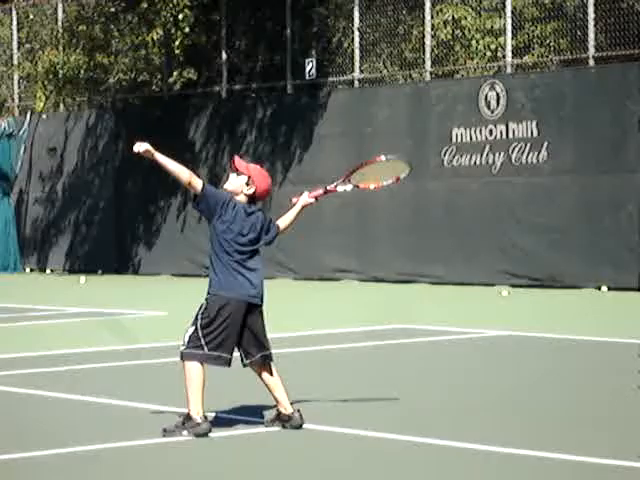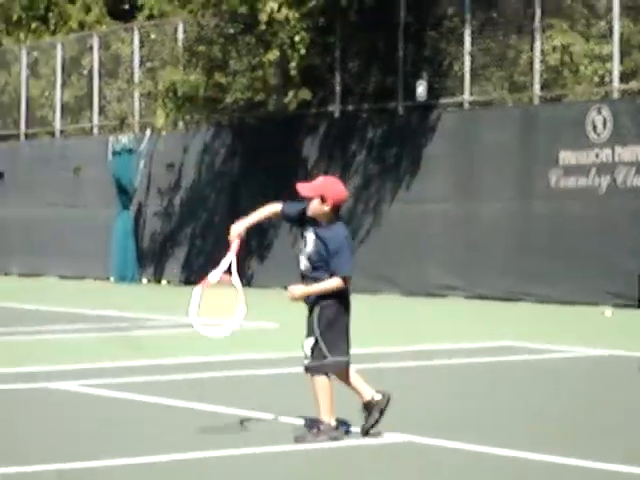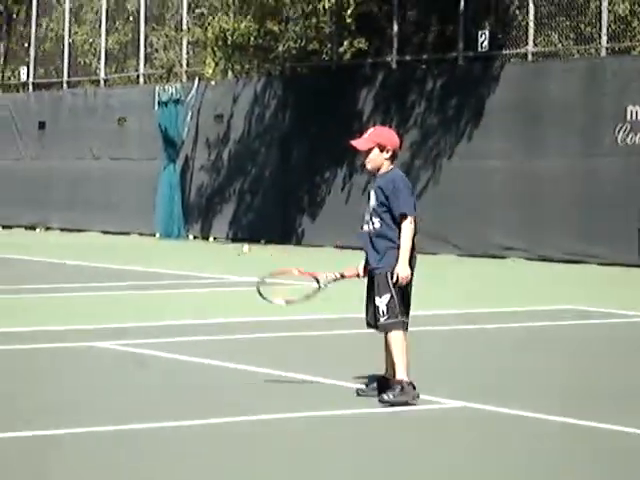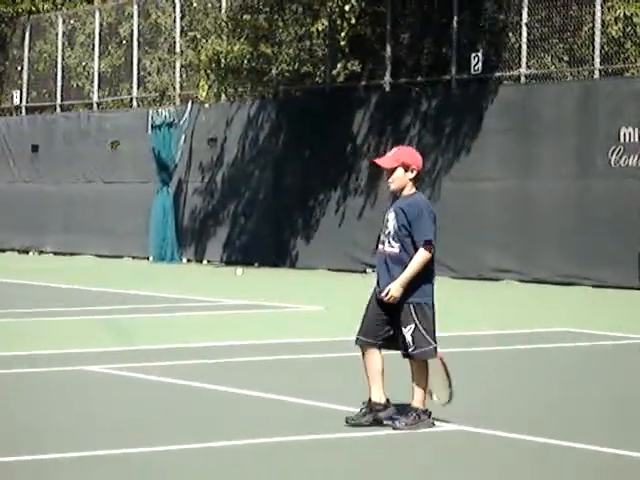
dt=0.7s
person 1, frame 1
left shoulder: (223, 204)
right shoulder: (259, 218)
left elbow: (190, 179)
right elbow: (277, 228)
left wrist: (154, 153)
right wrist: (299, 207)
left hip: (224, 296)
right hip: (251, 297)
left knee: (192, 351)
right knee: (259, 356)
left ankle: (195, 418)
right ankle: (287, 411)
person 1, frame 2
left shoulder: (338, 236)
right shoulder: (306, 215)
left elbow: (341, 279)
right elbow: (277, 208)
left wrist: (306, 290)
right wrist: (245, 222)
left hip: (328, 303)
right hip: (320, 303)
left knee: (317, 363)
right knee: (335, 360)
left ankle: (327, 424)
right ankle: (372, 398)
person 1, frame 3
left shoulder: (396, 181)
right shoulder: (379, 182)
left elbow: (408, 221)
left wrist: (403, 260)
right wrist: (365, 263)
left hip: (392, 267)
right hip: (378, 264)
left knee: (392, 322)
right knee: (384, 322)
left ankle: (405, 383)
right ankle: (389, 379)
person 1, frame 4
left shoulder: (419, 206)
right shoulder: (397, 203)
left elbow: (426, 250)
left wrist: (401, 283)
left hip: (412, 293)
right hip: (386, 289)
left knee: (416, 351)
right knee: (369, 341)
left ankle: (419, 411)
right ankle: (378, 404)
